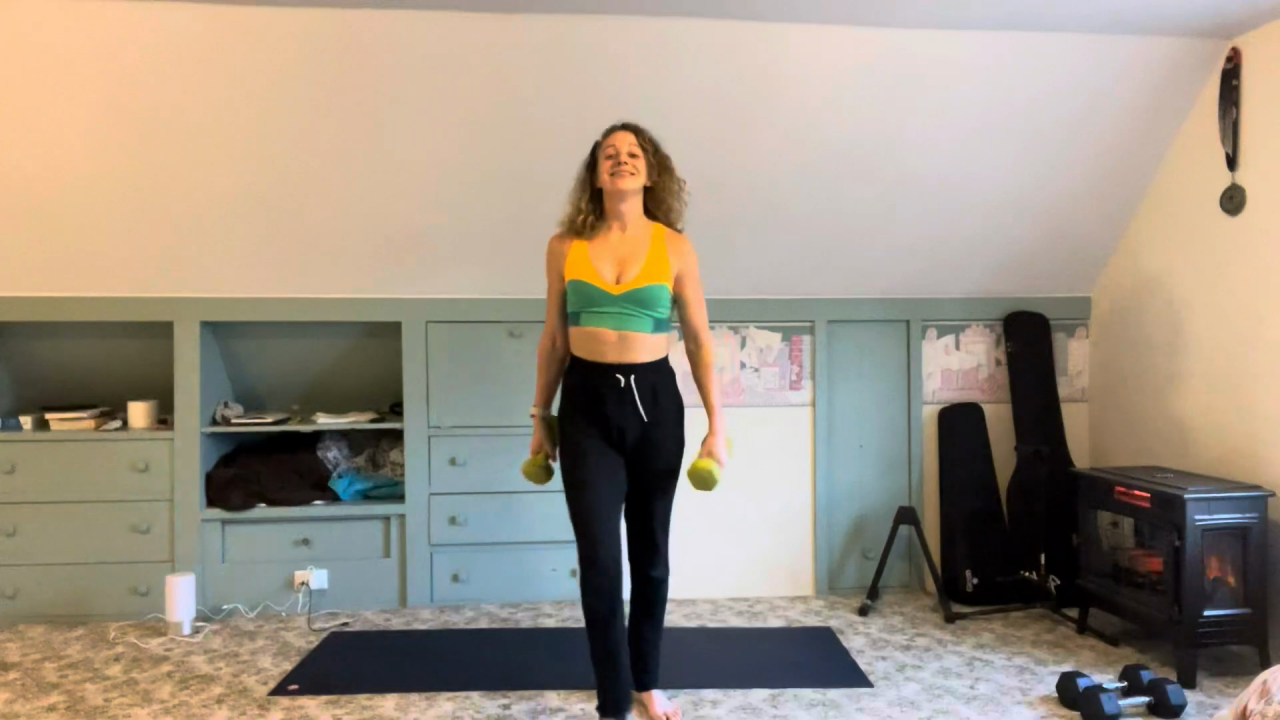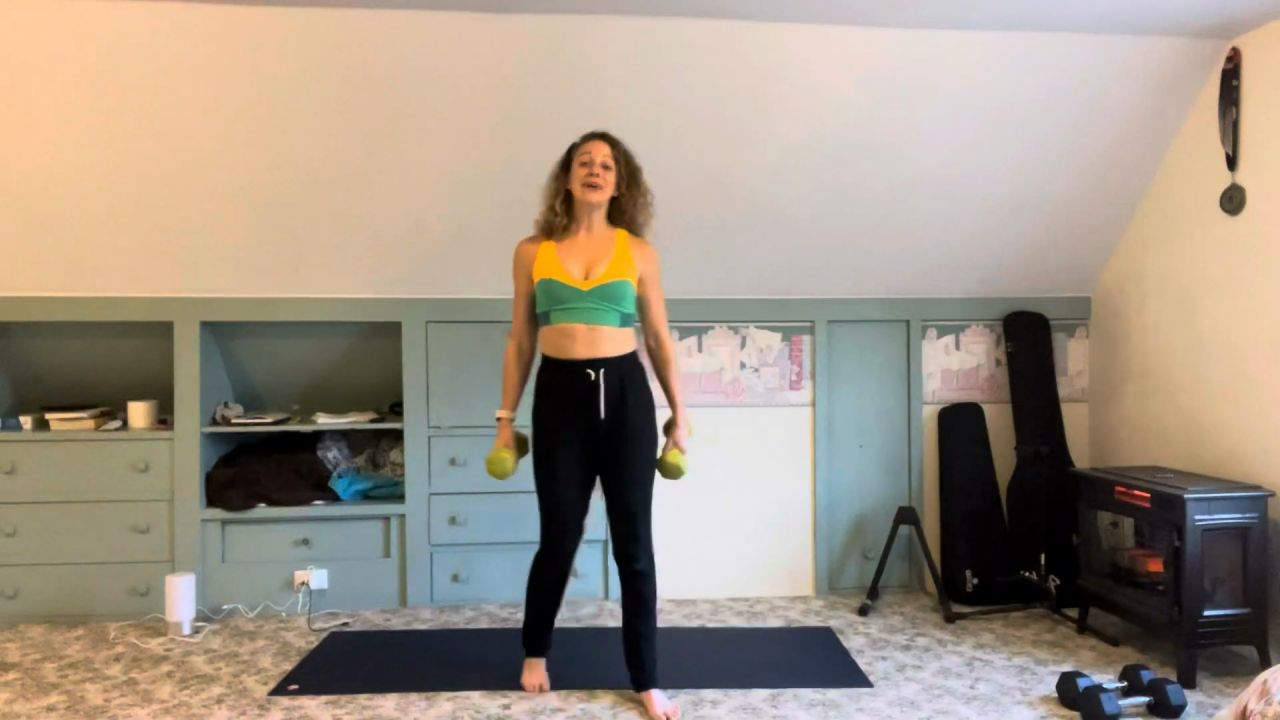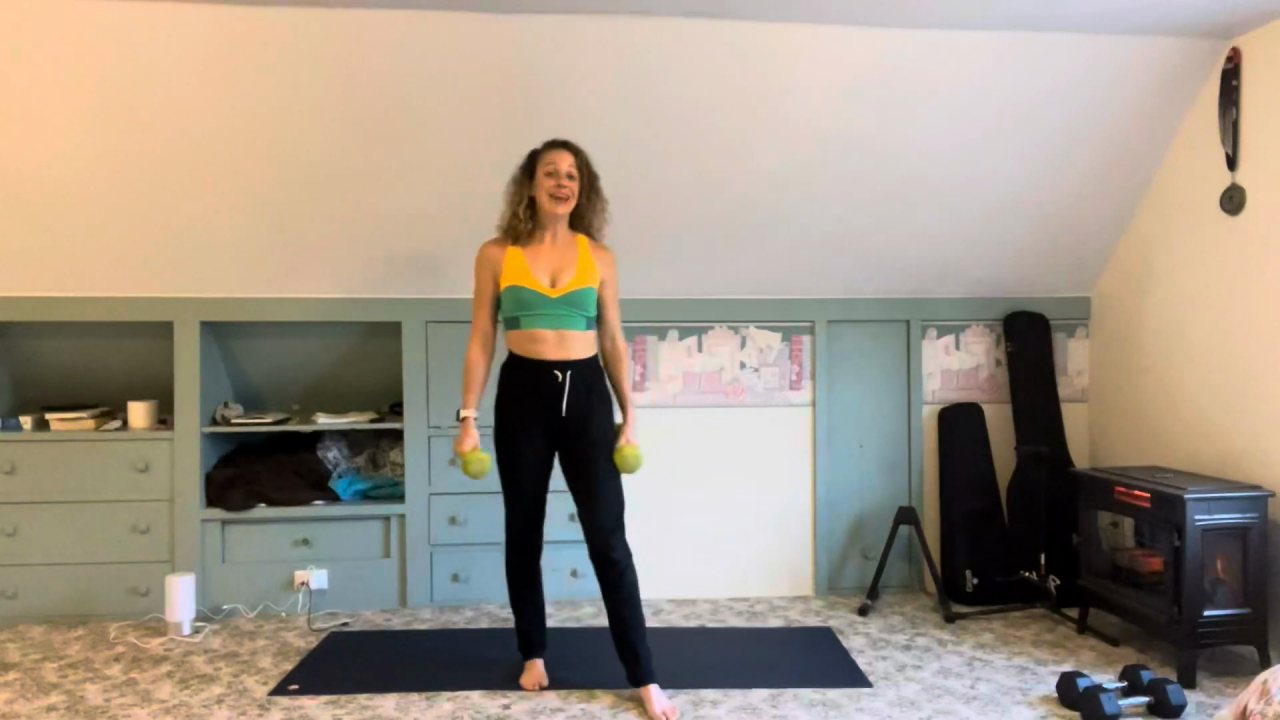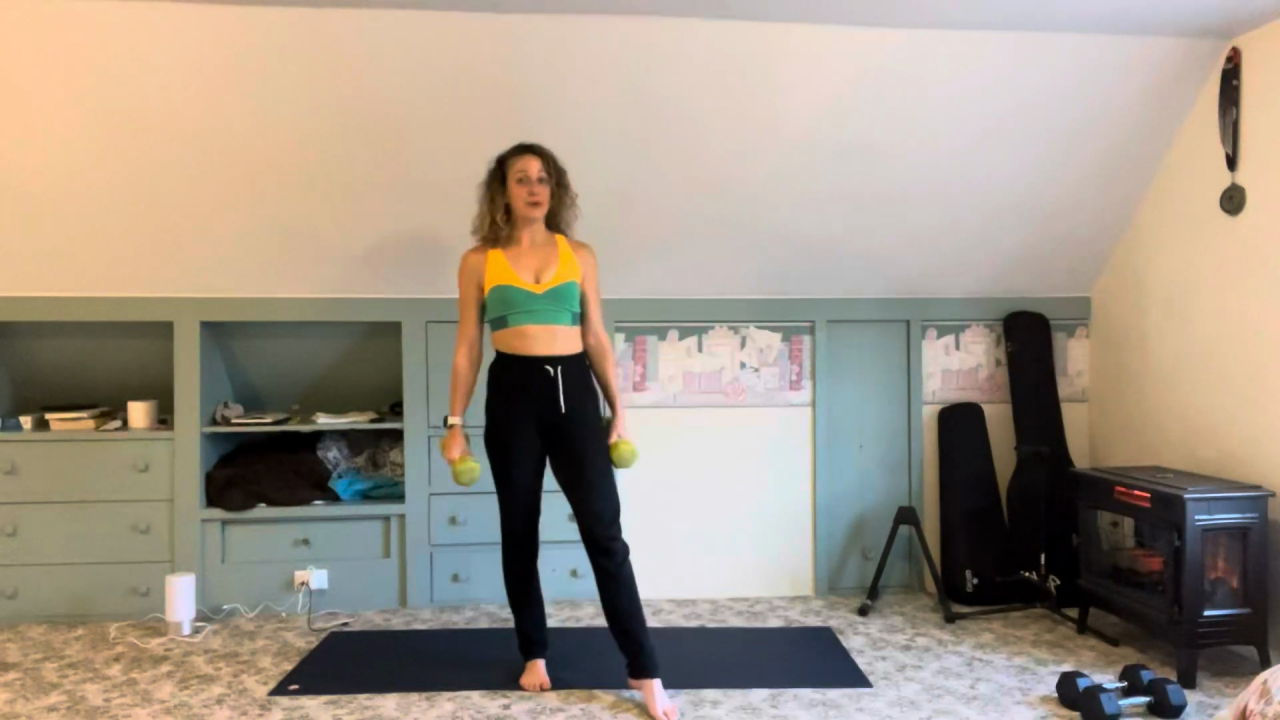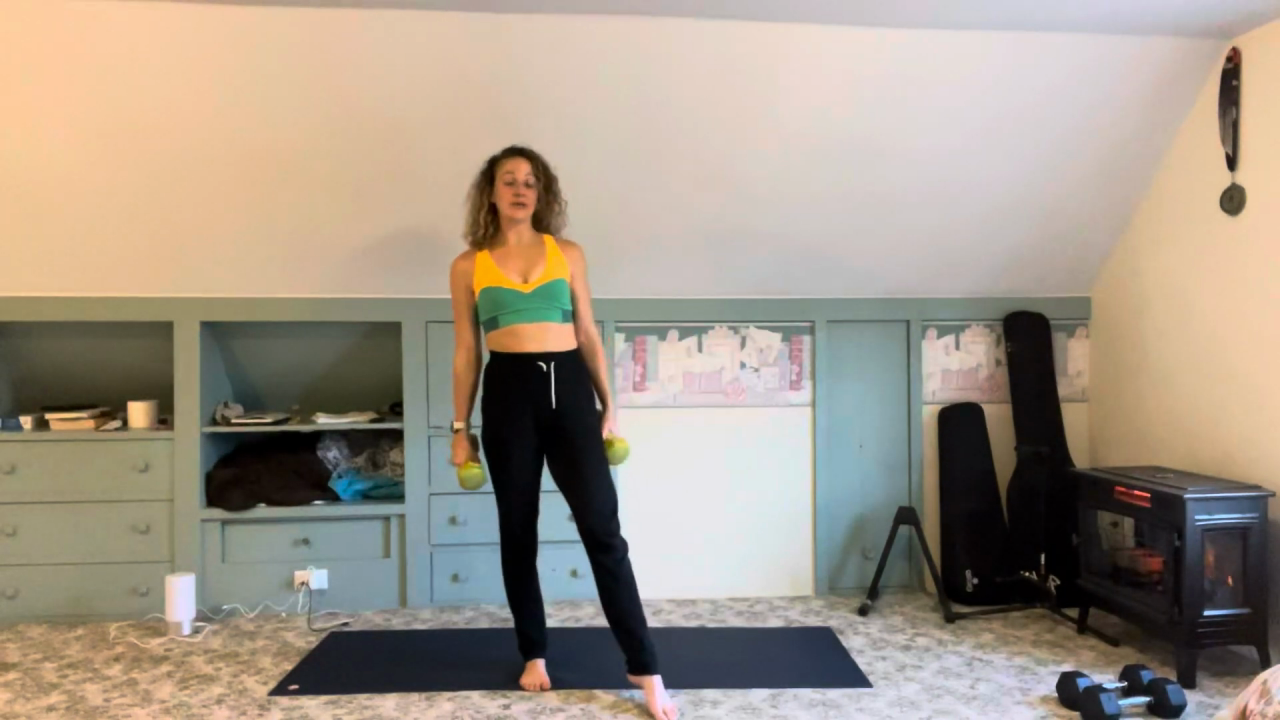
dt=0.3s
person 1, frame 1
left shoulder: (675, 248)
right shoulder: (564, 248)
left elbow: (699, 340)
right elbow: (554, 340)
left wrist: (714, 422)
right wrist: (540, 416)
left hip: (655, 400)
right hip: (587, 402)
left knee: (650, 552)
right knee: (599, 556)
person 1, frame 2
left shoulder: (638, 252)
right shoulder: (532, 251)
left elbow: (659, 339)
right elbow: (521, 342)
left wrist: (678, 414)
right wrist: (506, 417)
left hip: (625, 395)
right hip: (559, 397)
left knee: (634, 544)
right knee: (559, 540)
right ankle: (535, 650)
person 1, frame 3
left shoulder: (599, 258)
right shoulder: (496, 255)
left elbow: (613, 341)
right elbow: (481, 341)
left wrist: (628, 414)
right wrist: (467, 416)
left hip: (585, 395)
right hip: (522, 394)
left knee: (608, 537)
right knee: (524, 531)
right ankle: (533, 653)
person 1, frame 4
left shoulder: (580, 255)
right shoulder: (479, 260)
left elbow: (596, 338)
right elbow: (468, 347)
left wrist: (617, 409)
right wrist: (455, 423)
left hip: (574, 392)
right hip: (512, 394)
left knee: (604, 530)
right knee: (519, 531)
left ankle: (644, 670)
right ankle: (534, 653)
person 1, frame 5
left shoulder: (568, 254)
right shoulder: (468, 266)
left elbow: (588, 336)
right elbow: (466, 353)
left wrist: (608, 406)
right wrist: (460, 428)
left hip: (568, 389)
right hip: (507, 393)
left knee: (602, 527)
right knee: (518, 530)
left ankle: (644, 667)
right ankle: (534, 653)
